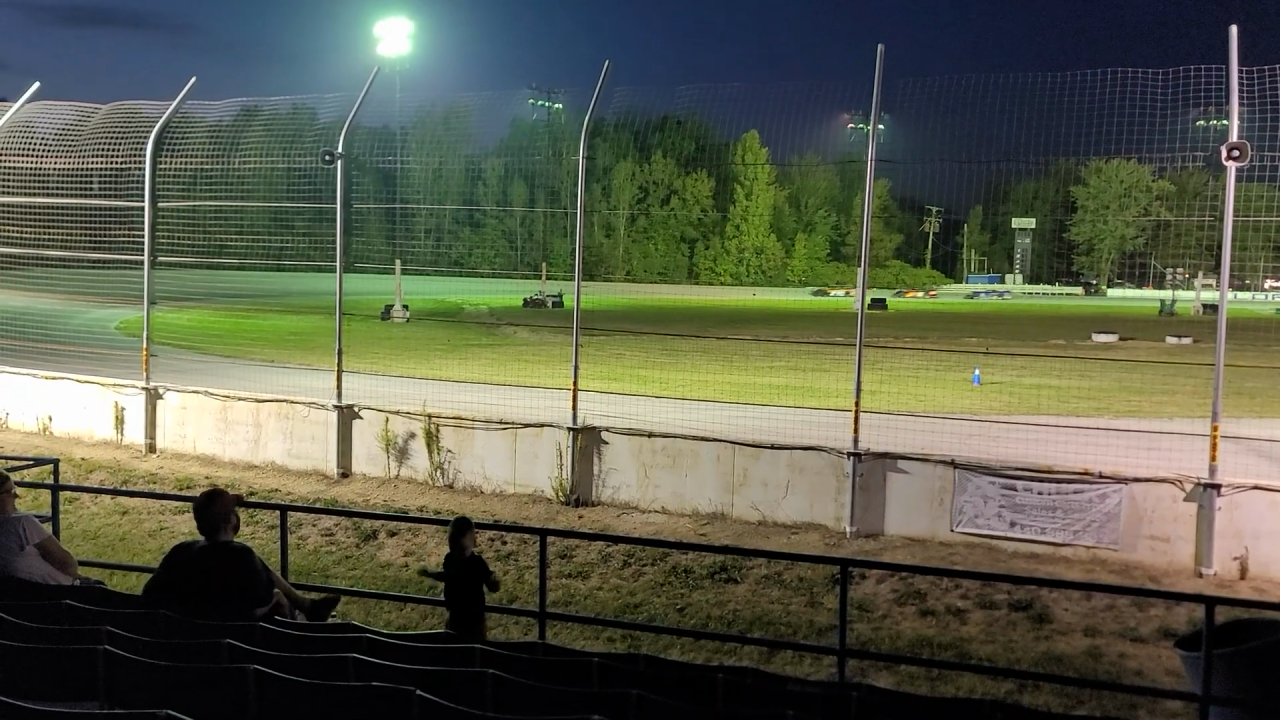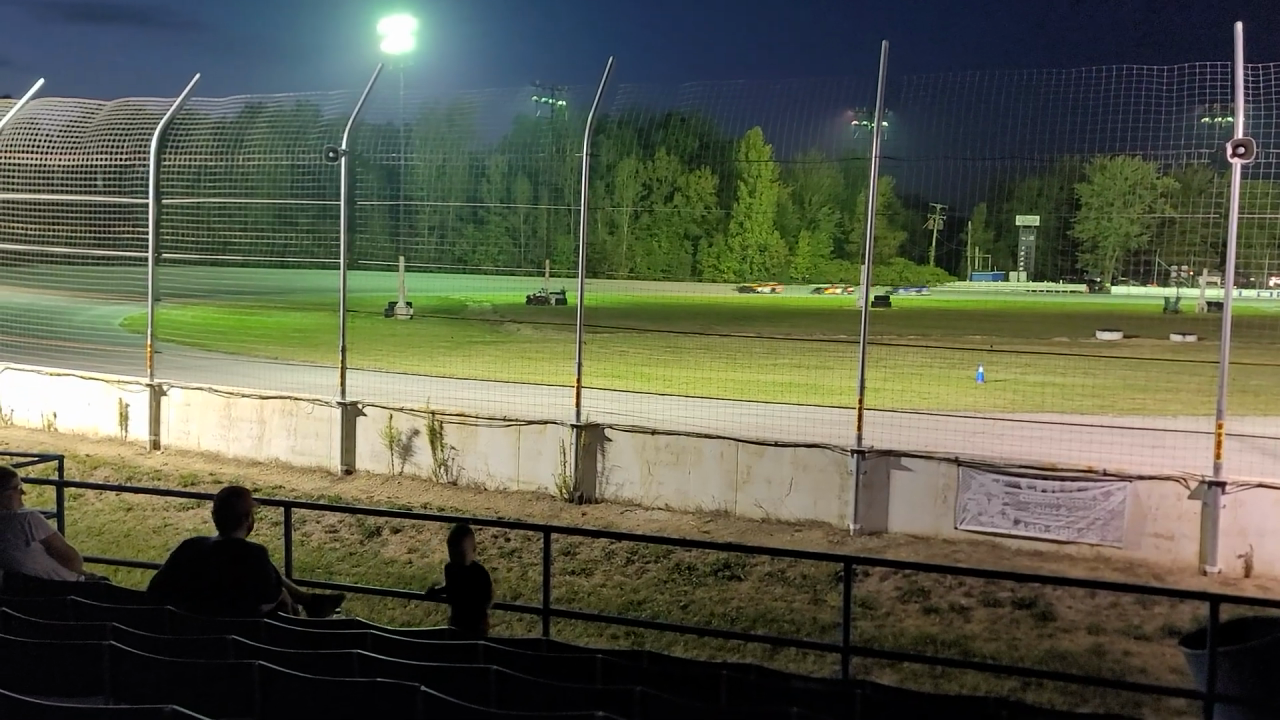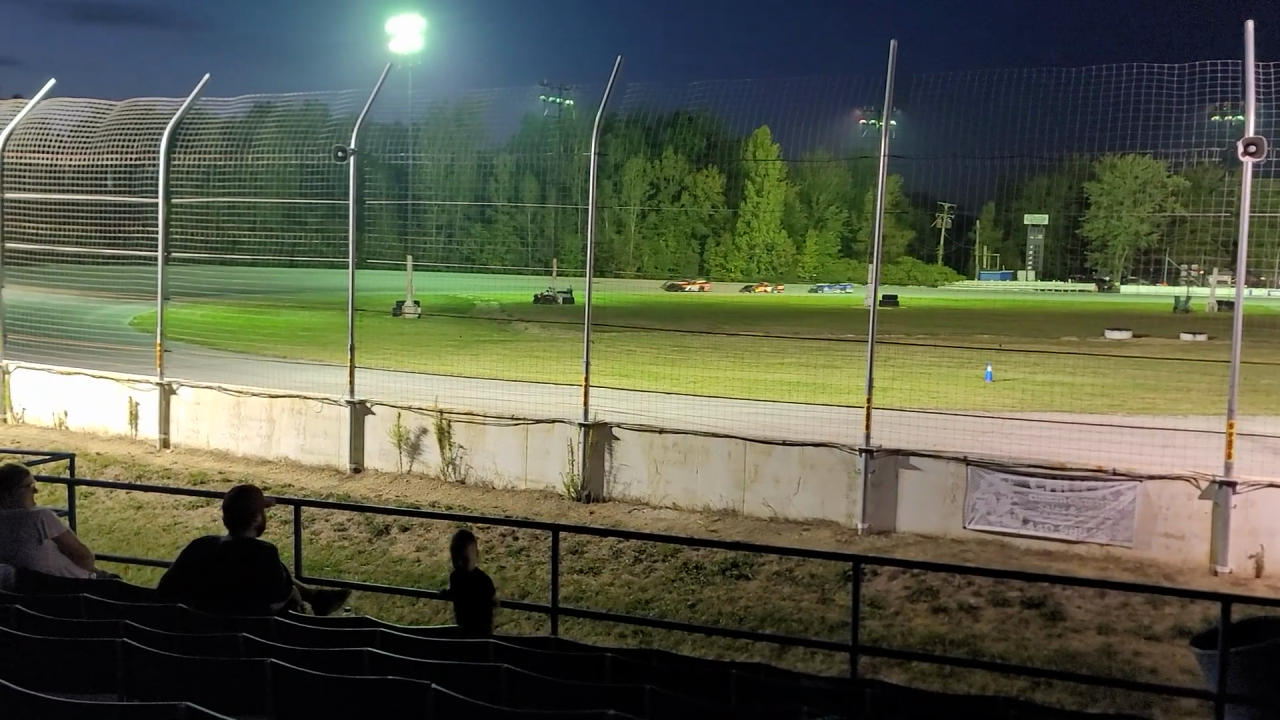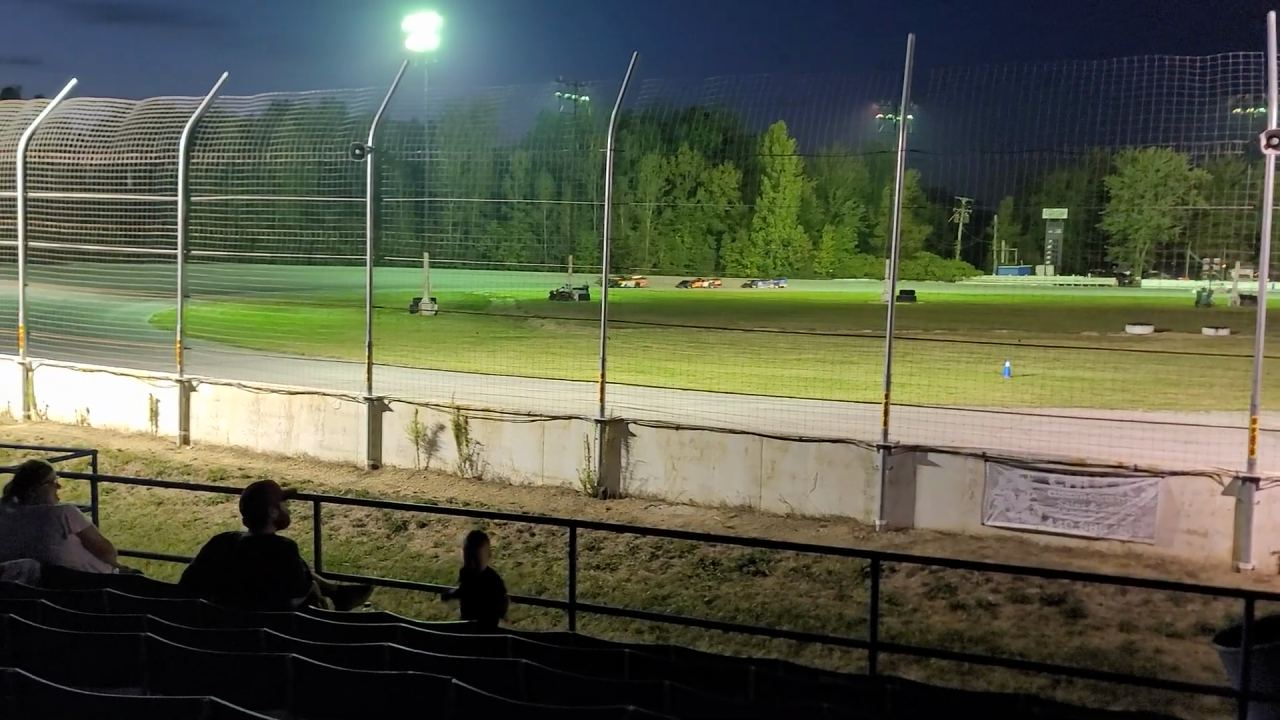
dt=0.4s
person 1, frame 1
left shoulder: (180, 552)
right shoulder: (240, 556)
left elbow: (151, 595)
right elbow: (260, 606)
right wrist: (276, 597)
left knee: (258, 568)
left ankle: (308, 607)
person 1, frame 2
left shoulder: (189, 547)
right shoulder: (253, 554)
left elbow: (155, 592)
right elbow: (267, 603)
right wrist: (283, 597)
left ankle: (308, 601)
person 1, frame 3
left shoulder: (199, 547)
right shoulder: (263, 553)
left elbow: (166, 590)
right elbow: (277, 602)
right wrist: (293, 594)
left ankle: (315, 597)
person 1, frame 4
left shoulder: (221, 542)
right shoulder: (283, 549)
left elbow: (187, 585)
right elbow: (296, 597)
right wrist: (313, 590)
left ankle: (337, 593)
